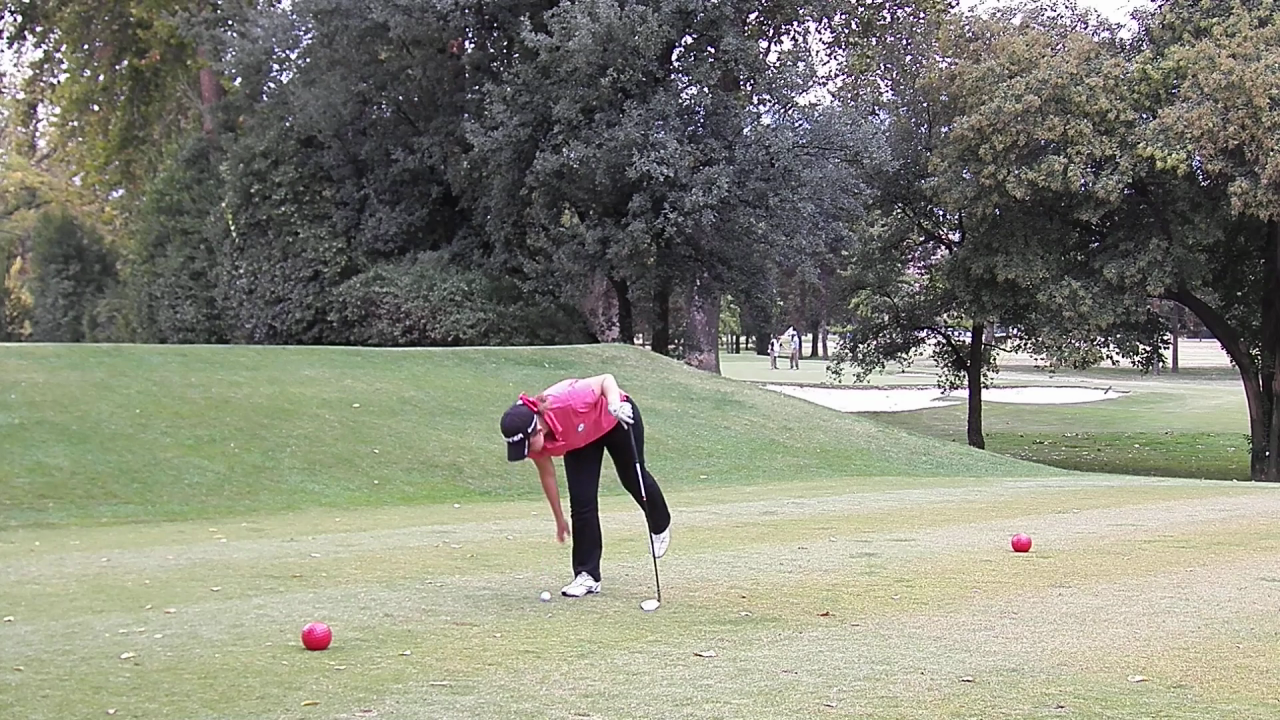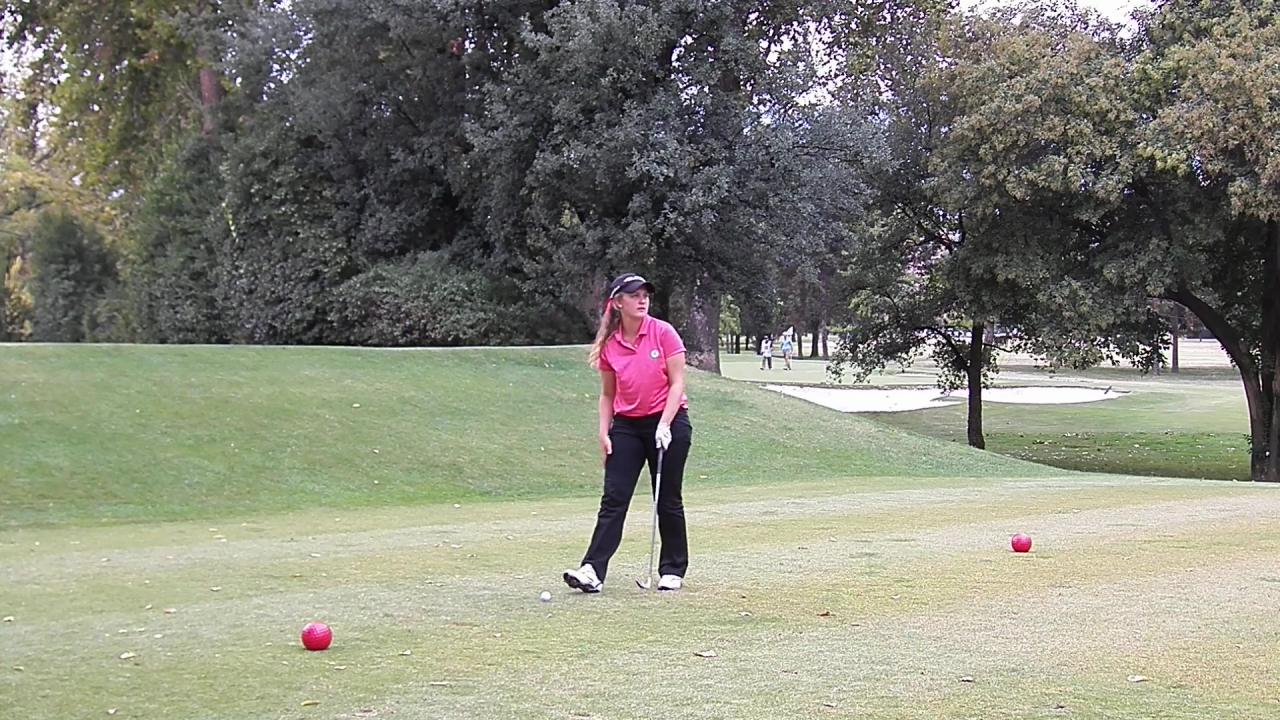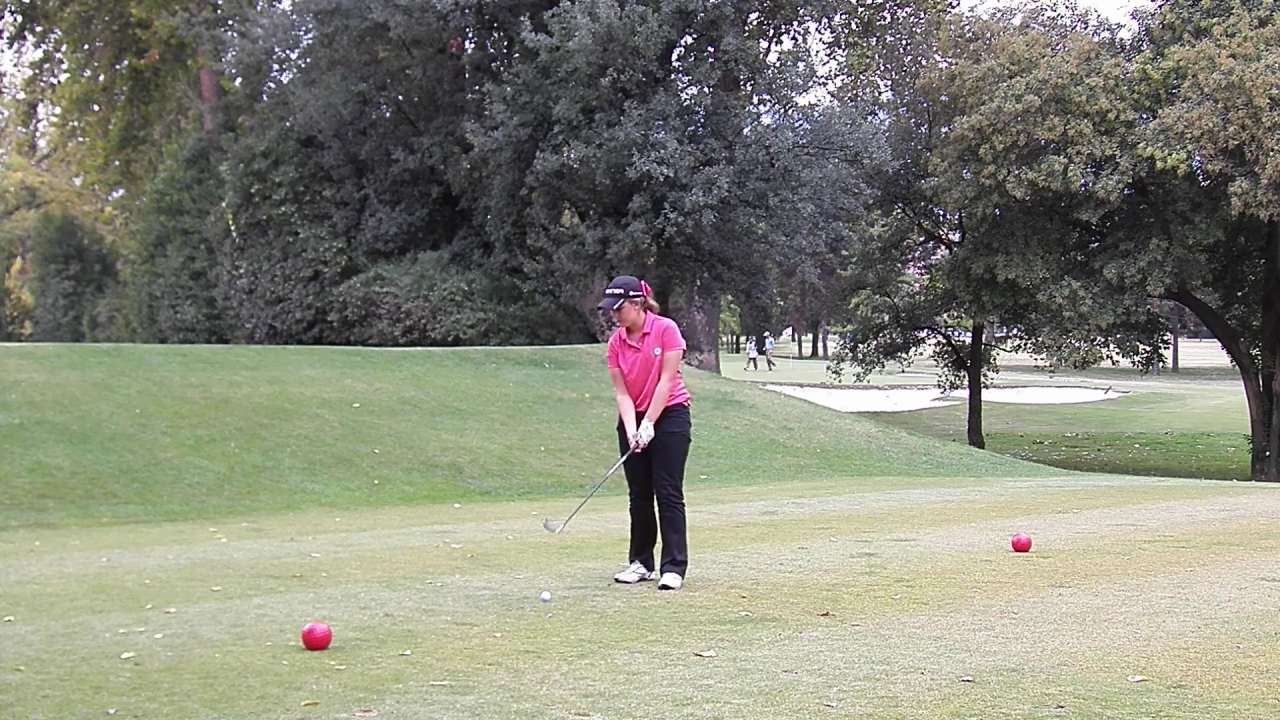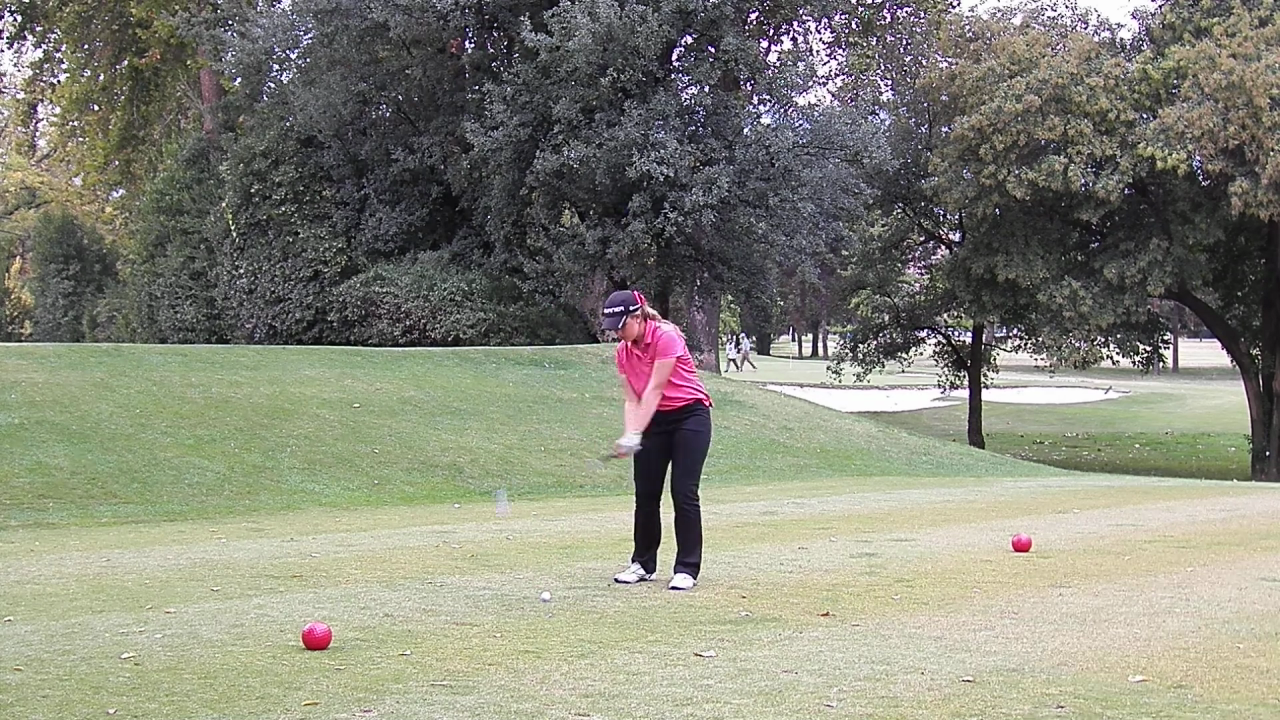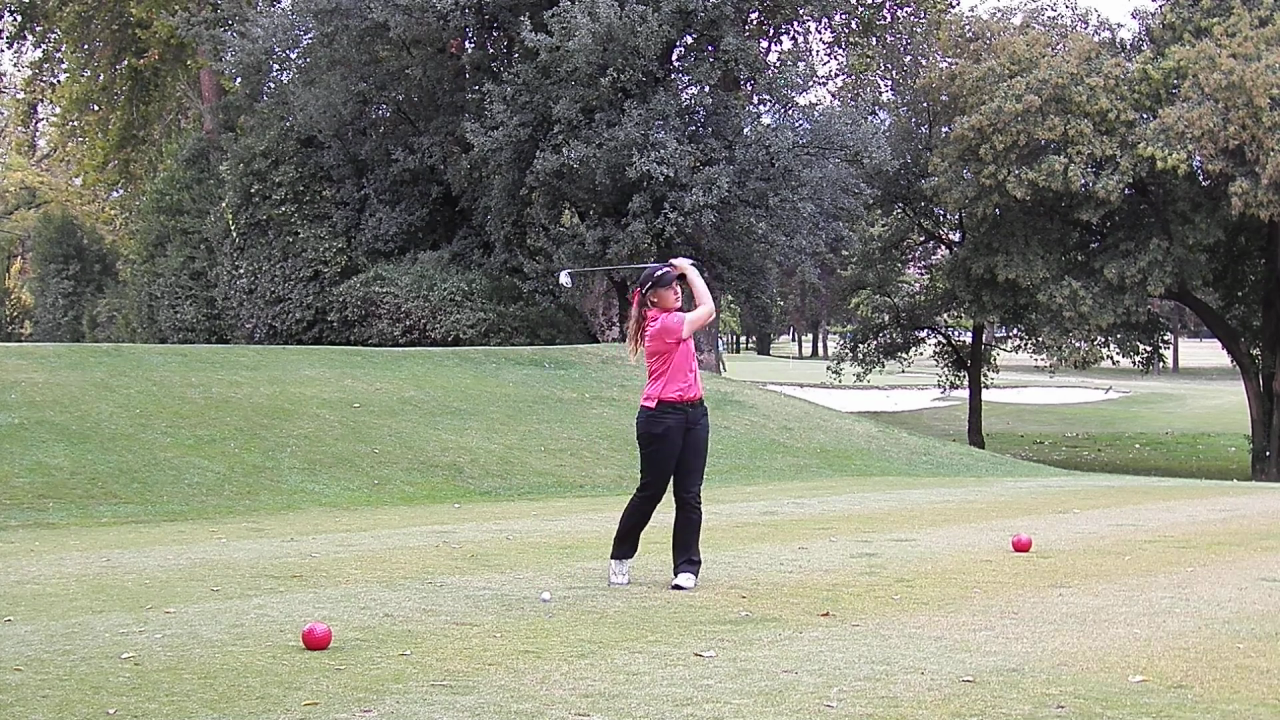
dt=1s
person 1, frame 1
left shoulder: (568, 402)
right shoulder: (535, 440)
left elbow: (606, 379)
right elbow: (547, 477)
left wrist: (615, 405)
right wrist: (559, 520)
left hip: (618, 421)
left knee: (634, 479)
right knee: (582, 501)
left ankle: (660, 526)
right ankle: (587, 574)
person 1, frame 2
left shoulder: (663, 332)
right shoulder: (607, 344)
left elbow: (678, 383)
right elbow: (607, 394)
left wrist: (664, 425)
right wrist: (603, 432)
left hip: (667, 425)
right hip: (626, 426)
left knee: (668, 500)
right knee: (613, 498)
left ankle: (673, 569)
right ankle: (592, 571)
person 1, frame 3
left shoulder: (666, 330)
right shoulder: (616, 342)
left elbow: (667, 382)
right elbow: (623, 392)
left wrist: (649, 425)
right wrist: (632, 431)
left hip: (669, 417)
right hip: (635, 420)
left knee: (668, 493)
right knee: (639, 494)
left ankle: (673, 567)
right ankle: (641, 562)
person 1, frame 4
left shoulder: (665, 336)
right shoulder: (623, 353)
left elbow: (656, 387)
right elbow: (633, 396)
left wrist: (635, 433)
right wrist: (629, 433)
left hip: (690, 416)
right hip: (654, 422)
left knee: (684, 494)
right knee: (646, 494)
left ankle: (687, 568)
right ankle: (643, 563)
person 1, frame 5
left shoulder: (675, 320)
right shoulder: (663, 325)
left elbow: (707, 312)
right elbow: (708, 309)
left wrist: (686, 273)
right wrist: (690, 272)
left hip: (694, 413)
right hip: (661, 416)
left knee: (689, 495)
right knee: (651, 491)
left ankle: (687, 567)
right ankle: (621, 558)
